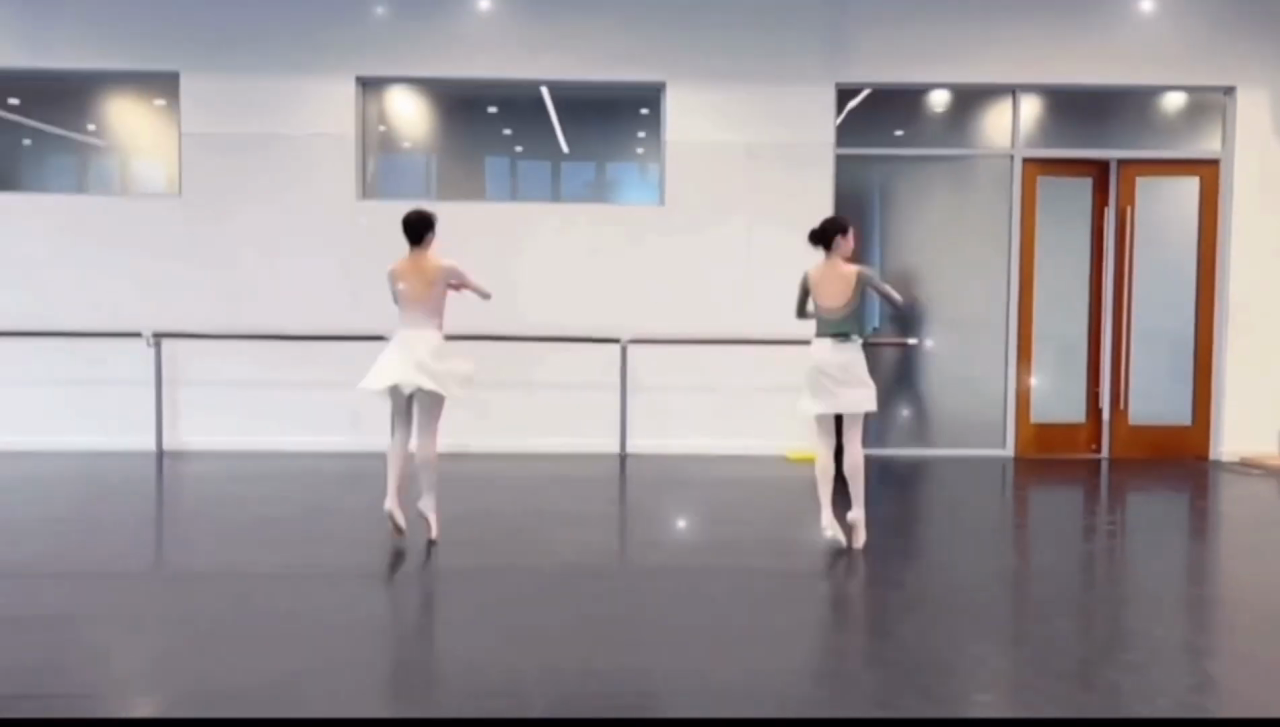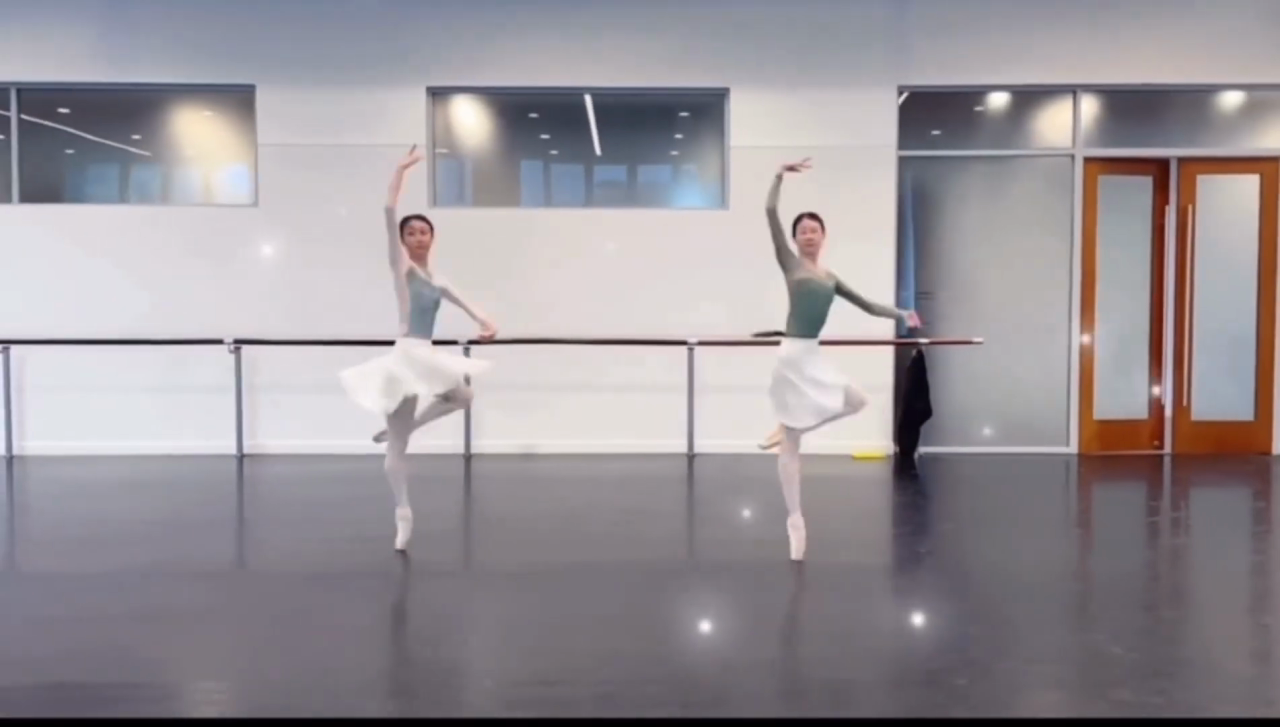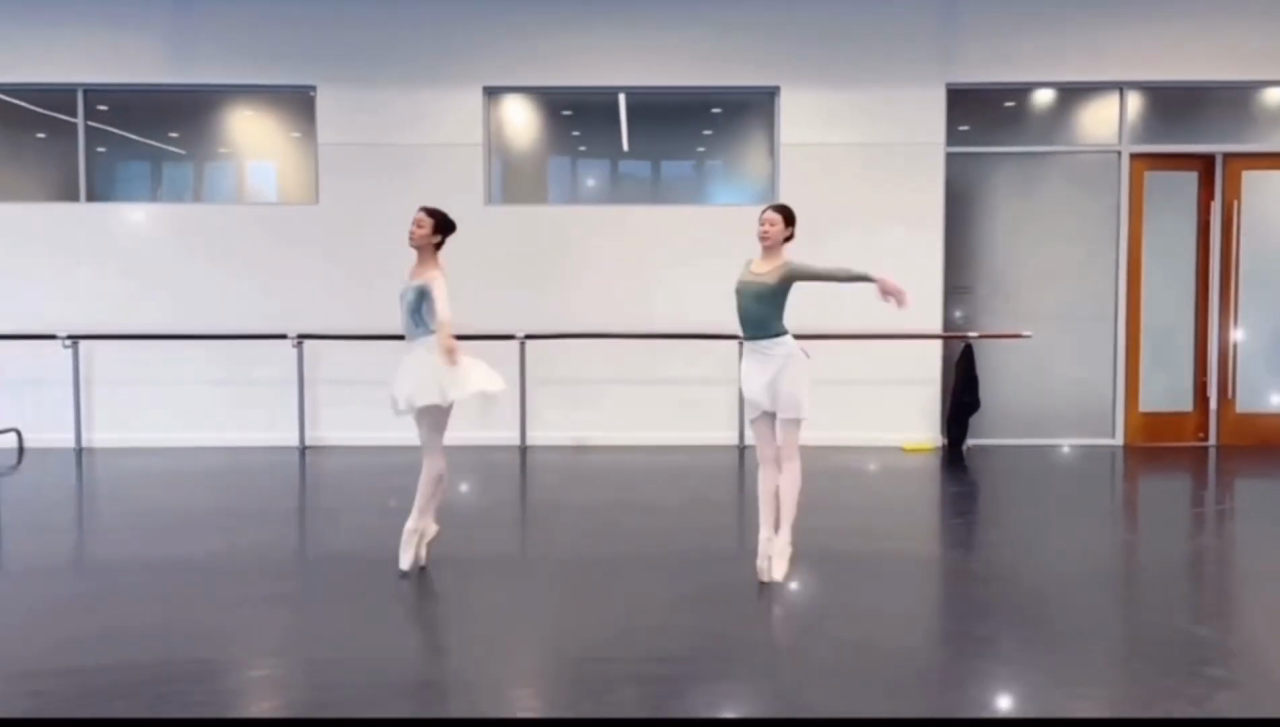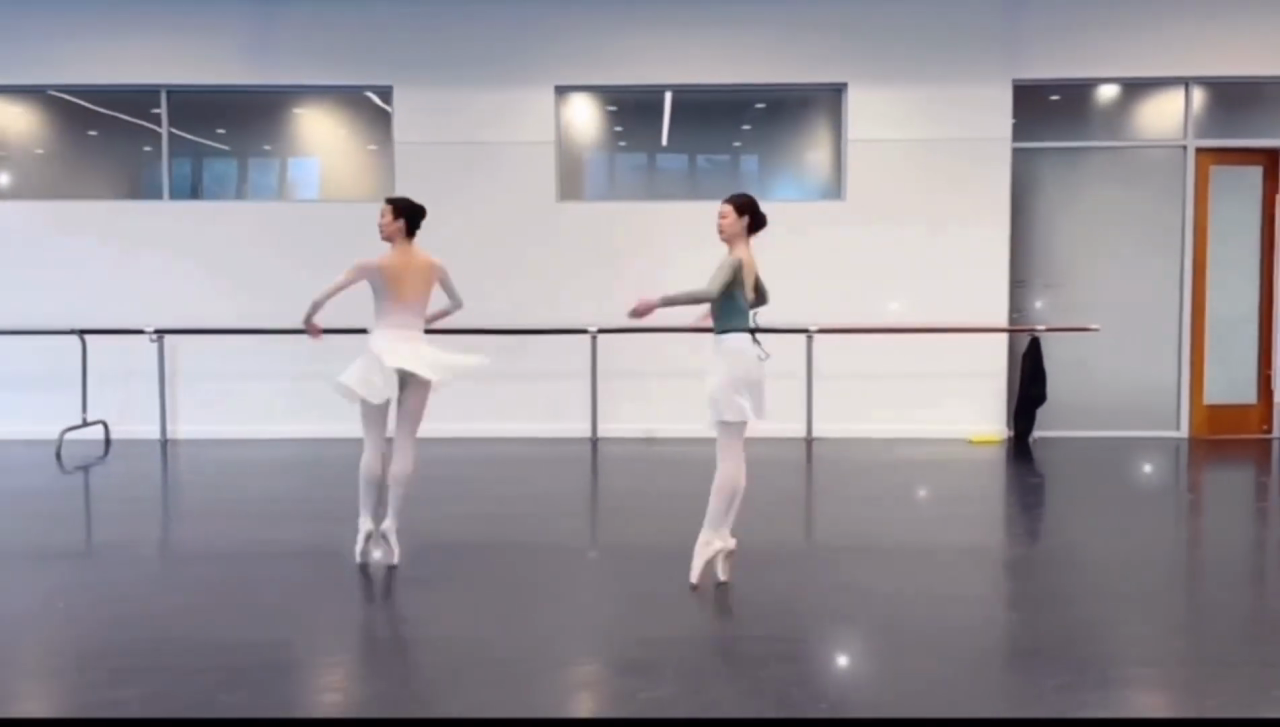
dt=1s
person 1, frame 1
left shoulder: (811, 275)
right shoulder: (860, 273)
left elbow: (802, 312)
right elbow: (899, 303)
left hip: (821, 356)
right hip: (849, 355)
left knee: (825, 444)
right knee: (852, 443)
left ankle: (827, 516)
right ankle: (858, 512)
person 1, frame 2
left shoulder: (830, 275)
right shoulder: (789, 263)
left elbow: (865, 304)
right elbow: (770, 212)
left wrist: (901, 314)
right wrist: (780, 175)
left hip: (809, 357)
right hip: (795, 356)
right knee: (790, 448)
left ankle: (787, 430)
right ankle: (795, 520)
person 1, frame 3
left shoulder: (790, 267)
right shoulder: (749, 267)
left elbow: (838, 273)
left wrist: (876, 278)
left hip: (780, 356)
right hip: (754, 360)
left knee: (788, 456)
right knee: (767, 458)
left ankle: (782, 539)
right ankle: (767, 538)
person 1, frame 4
left shoulder: (734, 259)
right shoulder: (742, 259)
left elbow: (709, 293)
right elbow: (761, 297)
left wrist: (658, 302)
left hip: (732, 352)
right hip: (740, 352)
left knee: (728, 454)
right knee: (732, 454)
left ankle: (712, 536)
right ankle: (720, 536)
person 2, frame 1
left shoulder: (396, 271)
right shoulder: (447, 268)
right elbow: (486, 295)
right wrist: (455, 286)
left hip: (402, 349)
right hip: (432, 352)
left knee: (400, 434)
right knee: (428, 437)
left ankle: (393, 498)
right ankle: (427, 505)
person 2, frame 2
left shoulder: (437, 278)
right shoulder: (403, 267)
left elbow: (462, 304)
right elbow: (388, 210)
left wrist: (484, 322)
right wrist: (402, 169)
left hip: (420, 360)
right hip: (407, 358)
right knee: (398, 447)
left ankle: (394, 429)
right ankle: (403, 513)
person 2, frame 3
left shoulder: (434, 276)
right shoulder: (420, 270)
left elbow: (442, 303)
left wrist: (445, 332)
left hip: (430, 364)
right hip: (420, 362)
left knee: (431, 449)
right knee: (431, 449)
left ankle: (417, 524)
right ankle: (424, 522)
person 2, frame 4
left shoulder: (373, 265)
right shoulder: (434, 266)
left elbow: (327, 294)
right elbow: (457, 303)
left wrist: (311, 316)
left hip: (381, 354)
right hip: (416, 354)
left knee: (374, 445)
right knee: (405, 444)
left ankle: (367, 522)
right ankle: (390, 525)
